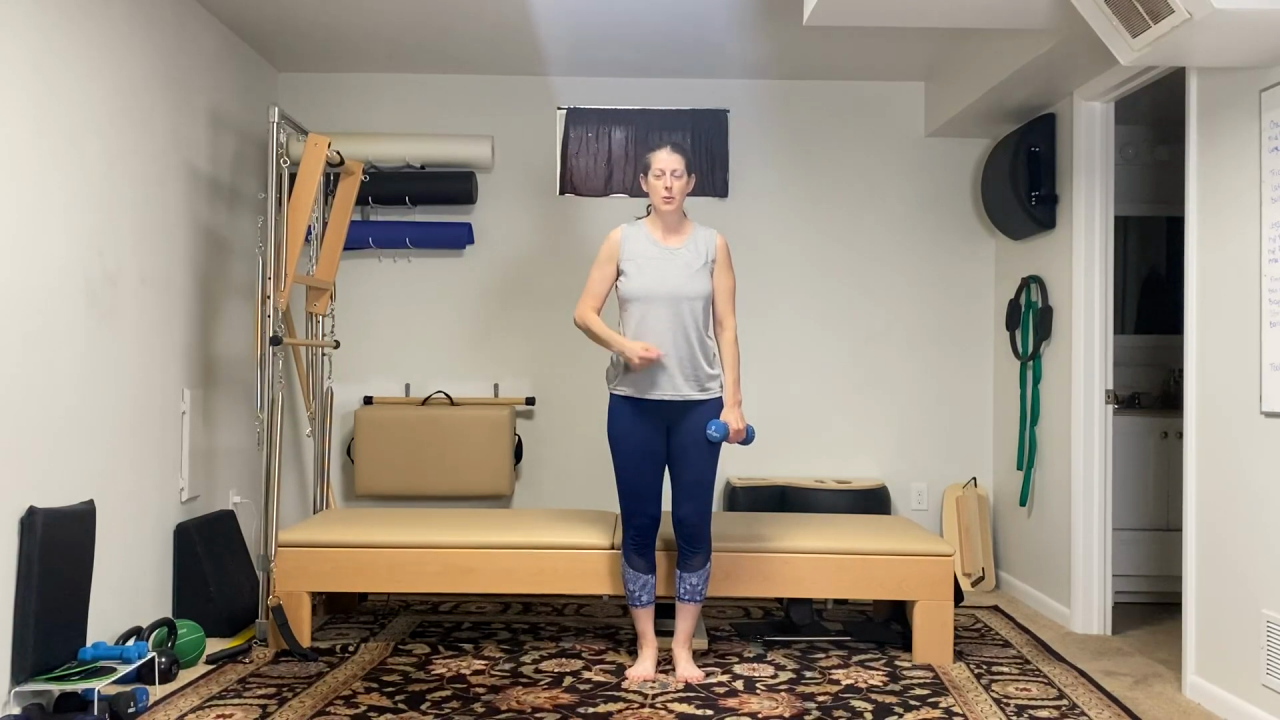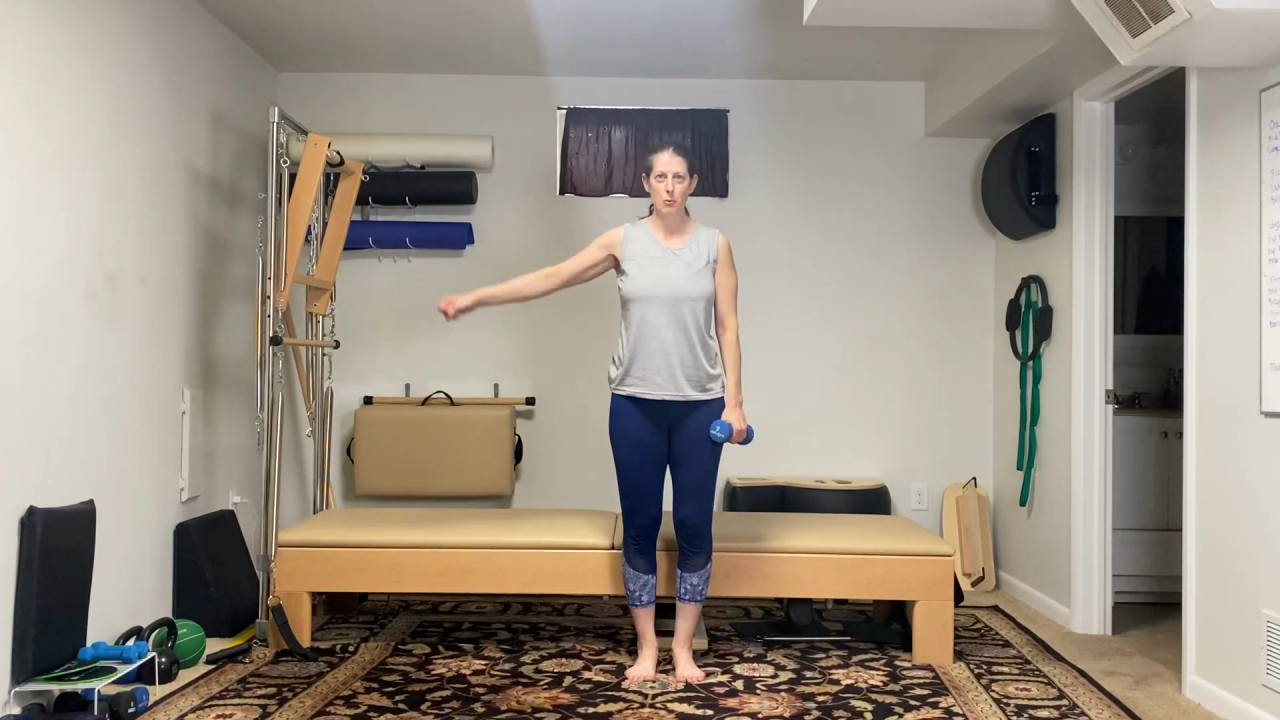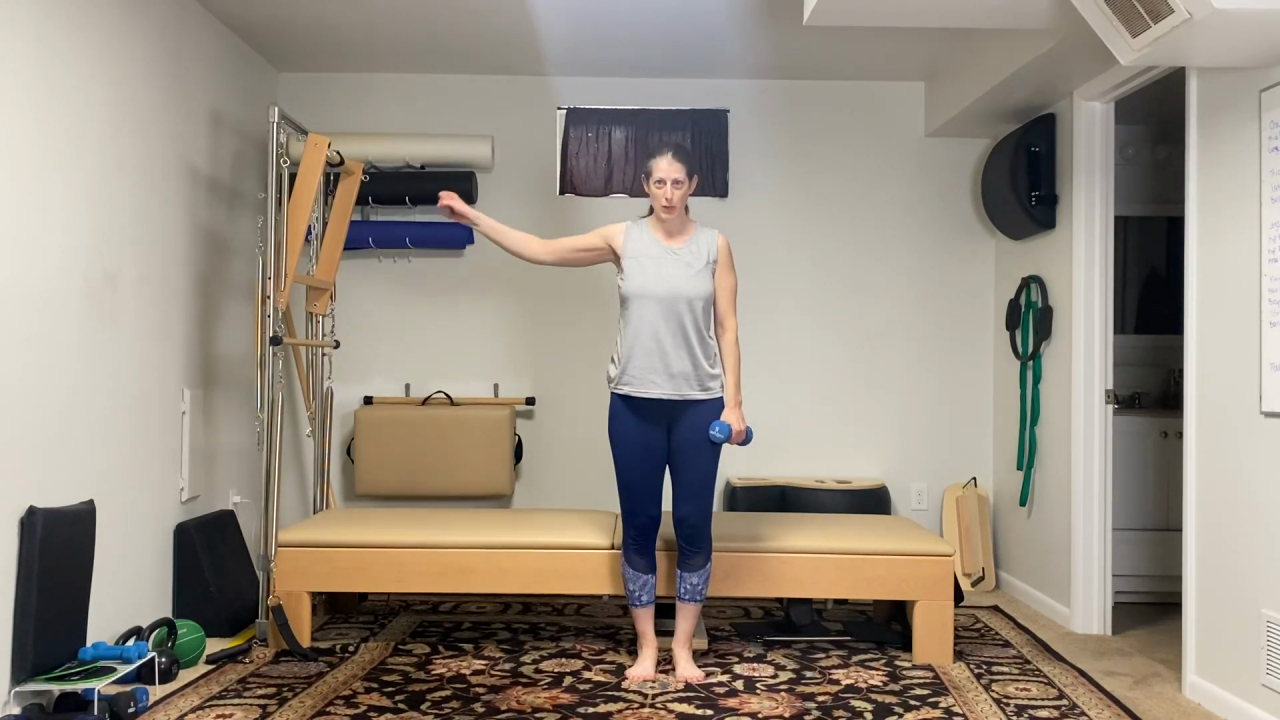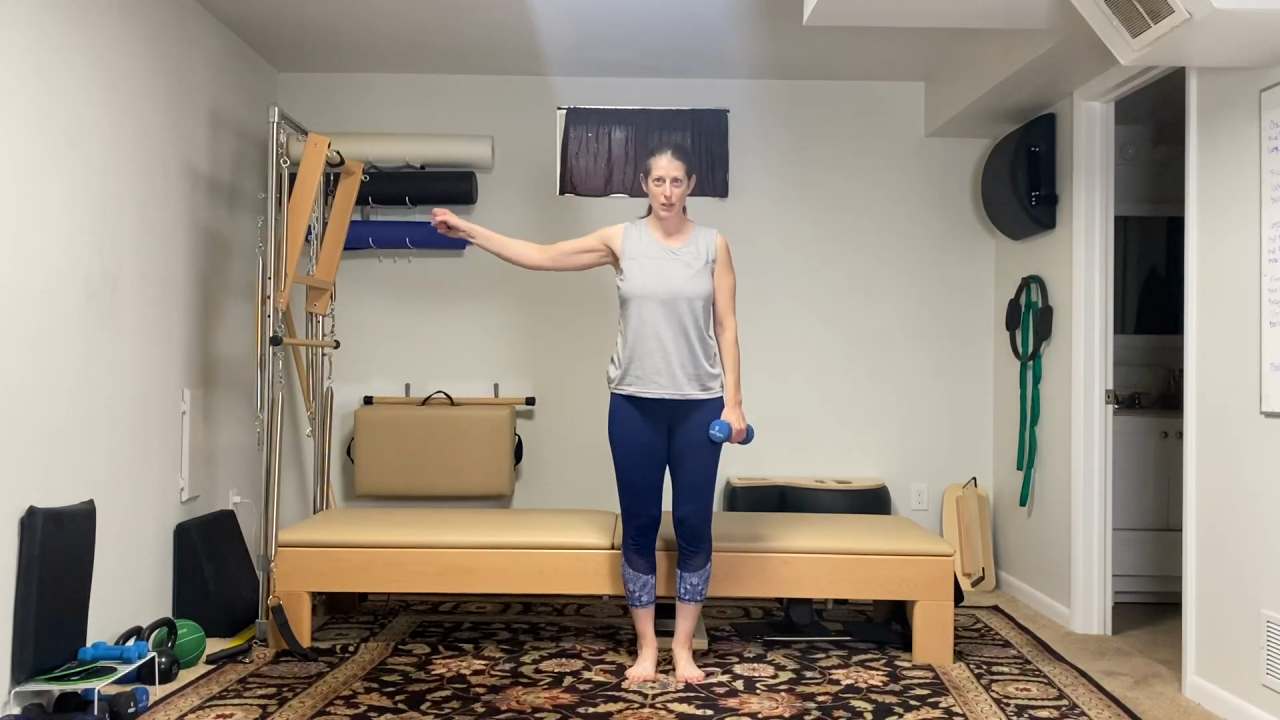
dt=0.3s
person 1, frame 1
left shoulder: (712, 244)
right shoulder: (621, 241)
left elbow: (725, 327)
right elbow: (586, 312)
left wrist: (733, 401)
right wrist: (623, 345)
left hip: (697, 404)
right hip: (633, 403)
left knee: (693, 524)
right knee: (639, 524)
left ankle: (683, 646)
right ankle: (646, 646)
person 1, frame 2
left shoulder: (713, 244)
right shoulder: (622, 241)
left elbow: (726, 326)
right elbow: (548, 278)
left wrist: (733, 402)
right wrist: (476, 297)
left hip: (688, 403)
right hip: (633, 402)
left knee: (694, 525)
right knee: (639, 523)
left ankle: (683, 647)
right ankle: (645, 647)
person 1, frame 3
left shoulder: (714, 244)
right shoulder: (621, 238)
left elbow: (727, 327)
right elbow: (540, 249)
left wrist: (733, 403)
right wrist: (472, 217)
left hip: (698, 405)
right hip: (634, 403)
left knee: (693, 524)
right knee: (639, 524)
left ankle: (683, 646)
right ankle: (646, 646)
person 1, frame 4
left shoulder: (713, 244)
right shoulder: (621, 239)
left elbow: (726, 326)
right elbow: (539, 256)
left wrist: (734, 402)
right wrist: (468, 229)
left hip: (699, 405)
right hip: (635, 403)
left knee: (693, 524)
right knee: (640, 525)
left ankle: (684, 645)
right ankle: (646, 645)
